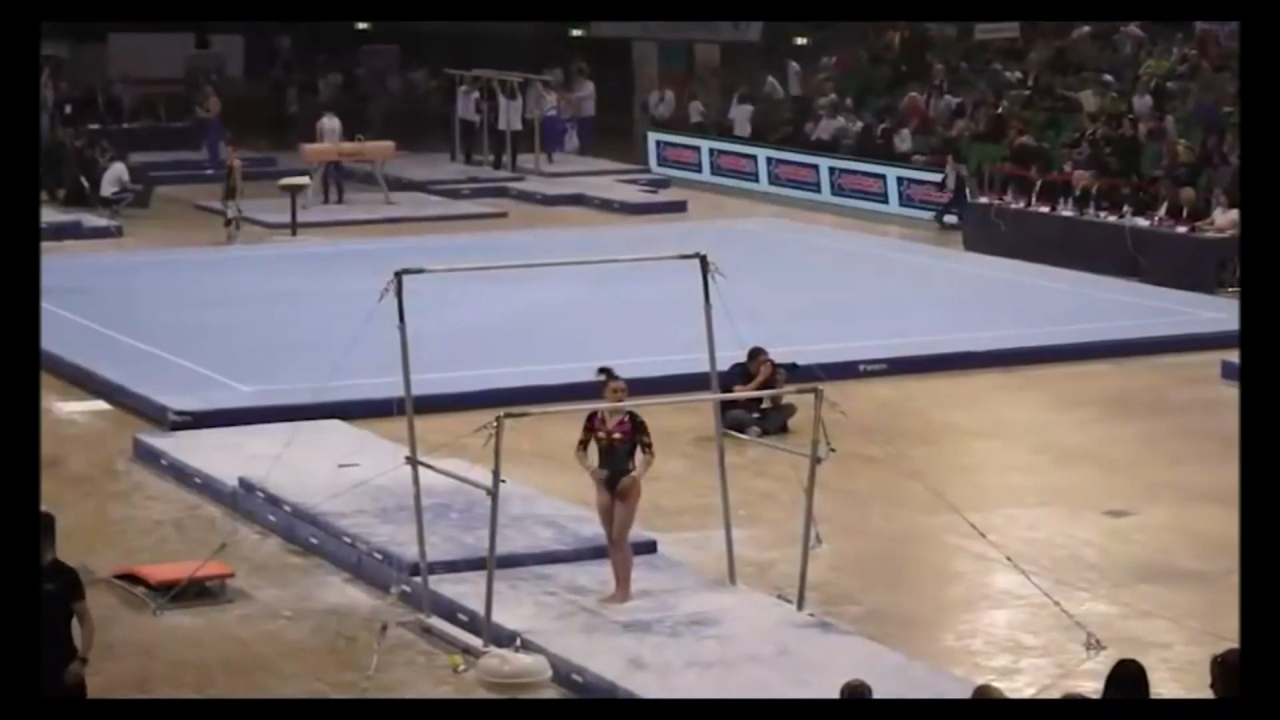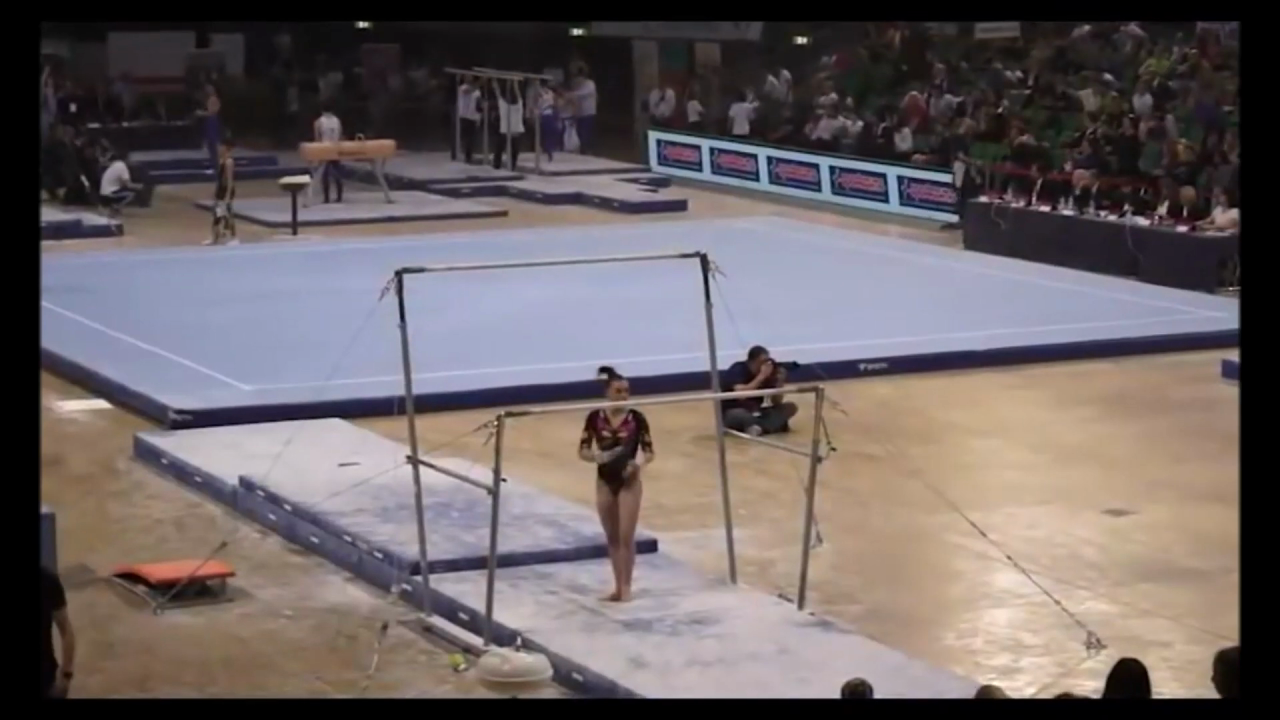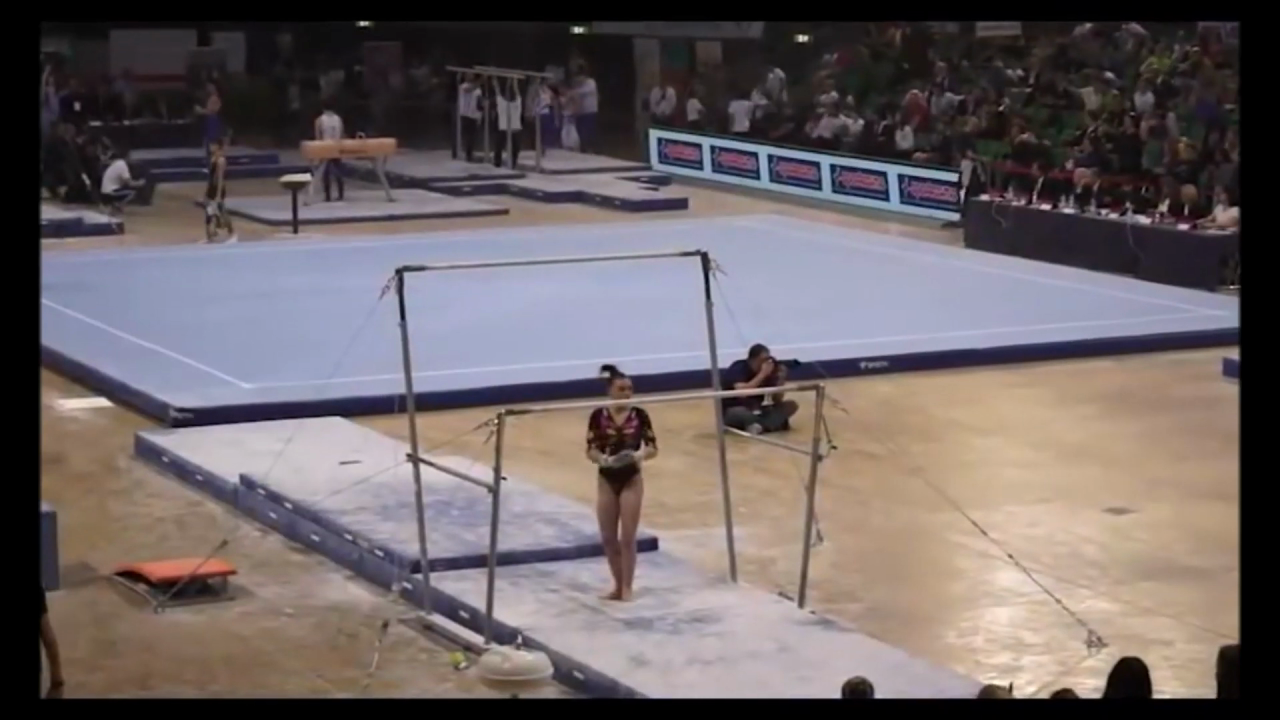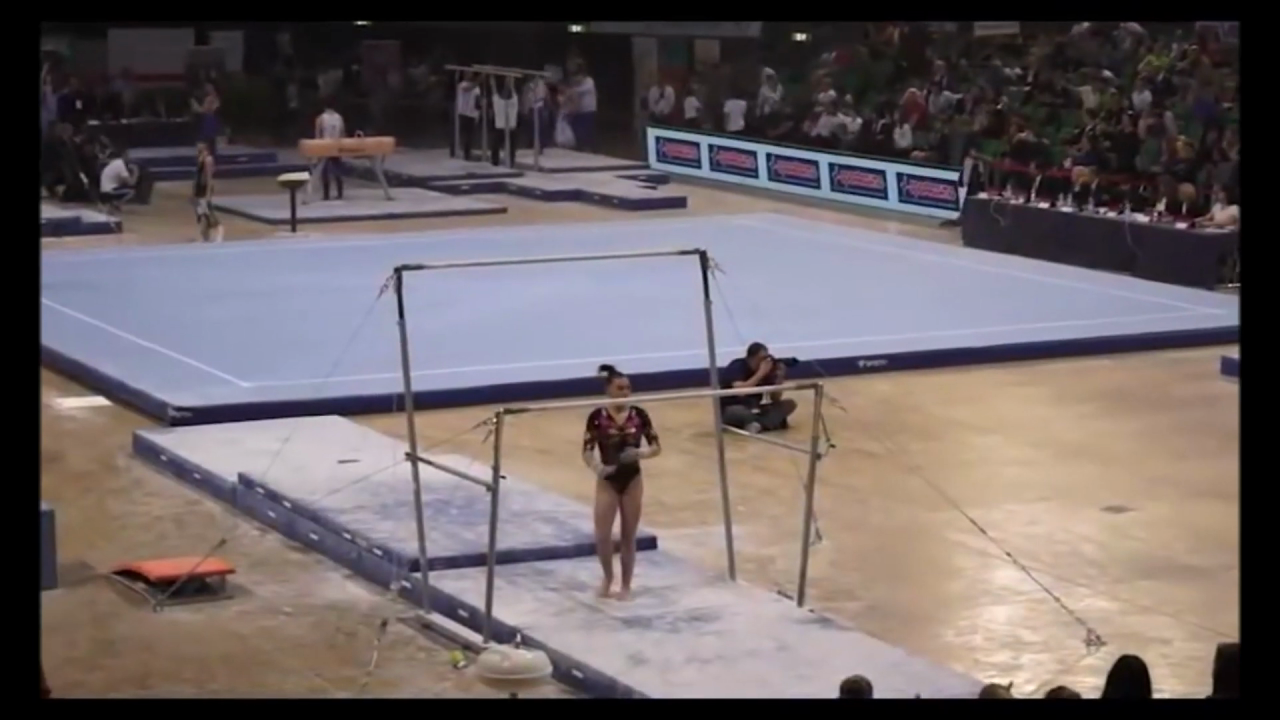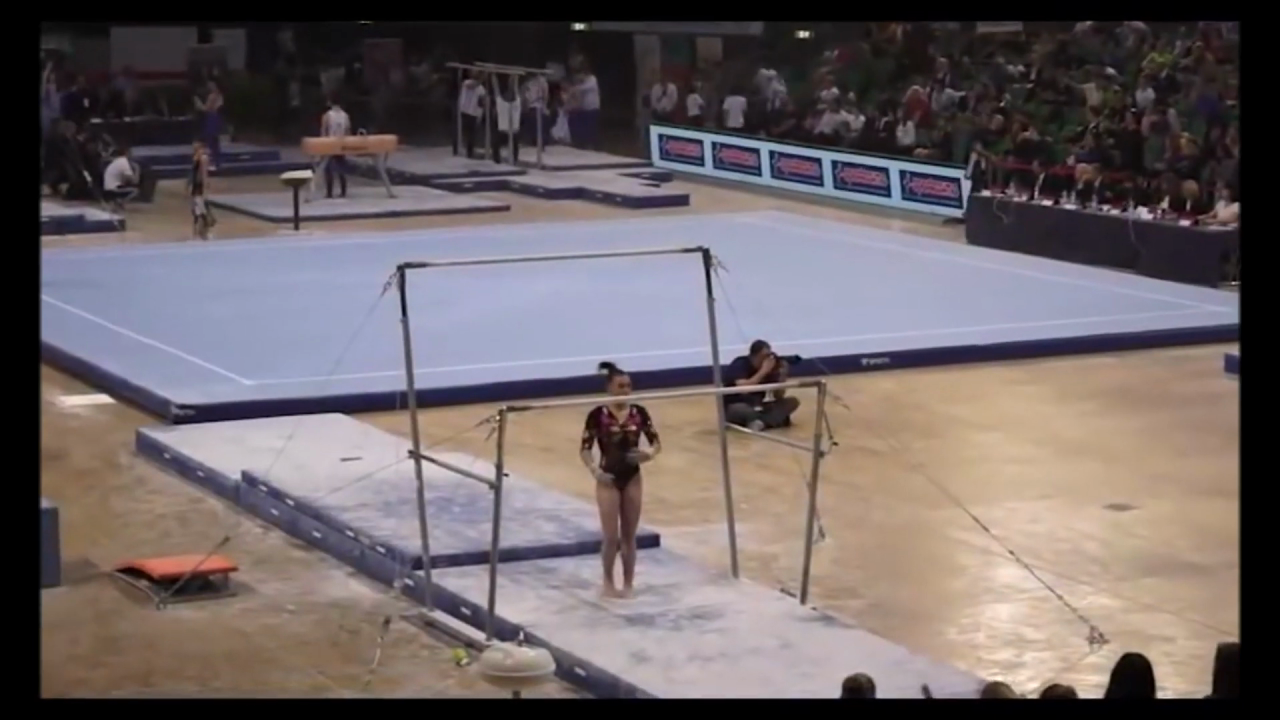
dt=0.2s
person 1, frame 1
left shoulder: (634, 420)
right shoulder: (594, 419)
left elbow: (649, 453)
right elbow: (580, 451)
left wrist: (637, 475)
right wrist: (591, 468)
left hip: (627, 483)
right hip: (604, 483)
left knee: (620, 538)
right knee: (612, 539)
left ankle: (624, 590)
right ankle: (618, 588)
person 1, frame 2
left shoulder: (637, 418)
right shoulder: (595, 418)
left elbow: (649, 451)
right elbow: (583, 451)
left wrist: (639, 463)
right wrist: (601, 456)
left hip: (629, 482)
right hip: (604, 482)
left knee: (626, 537)
right knee: (612, 538)
left ankle: (626, 588)
right ankle: (618, 587)
person 1, frame 3
left shoulder: (639, 415)
right shoulder: (598, 416)
left elbow: (653, 448)
right elbow: (591, 451)
left wrist: (637, 455)
right wrist: (604, 460)
left hip: (632, 480)
right hip: (607, 481)
left knee: (628, 538)
right knee: (608, 538)
left ankle: (627, 587)
right ankle: (618, 585)
person 1, frame 4
left shoulder: (639, 415)
right shoulder: (597, 417)
left elbow: (656, 446)
right elbow: (587, 451)
left wrist: (641, 453)
right wrist: (596, 467)
left hip: (632, 480)
right hip: (607, 482)
left knee: (628, 537)
right knee: (602, 537)
left ankle: (626, 586)
right ankle: (607, 577)
person 1, frame 5
left shoulder: (639, 413)
right shoulder: (597, 415)
left elbow: (656, 443)
right elbow: (585, 449)
left wrist: (649, 453)
right wrist: (594, 470)
left hip: (633, 479)
right hip: (608, 480)
left knee: (629, 535)
right knee: (611, 536)
left ankle: (628, 583)
right ankle: (608, 581)
